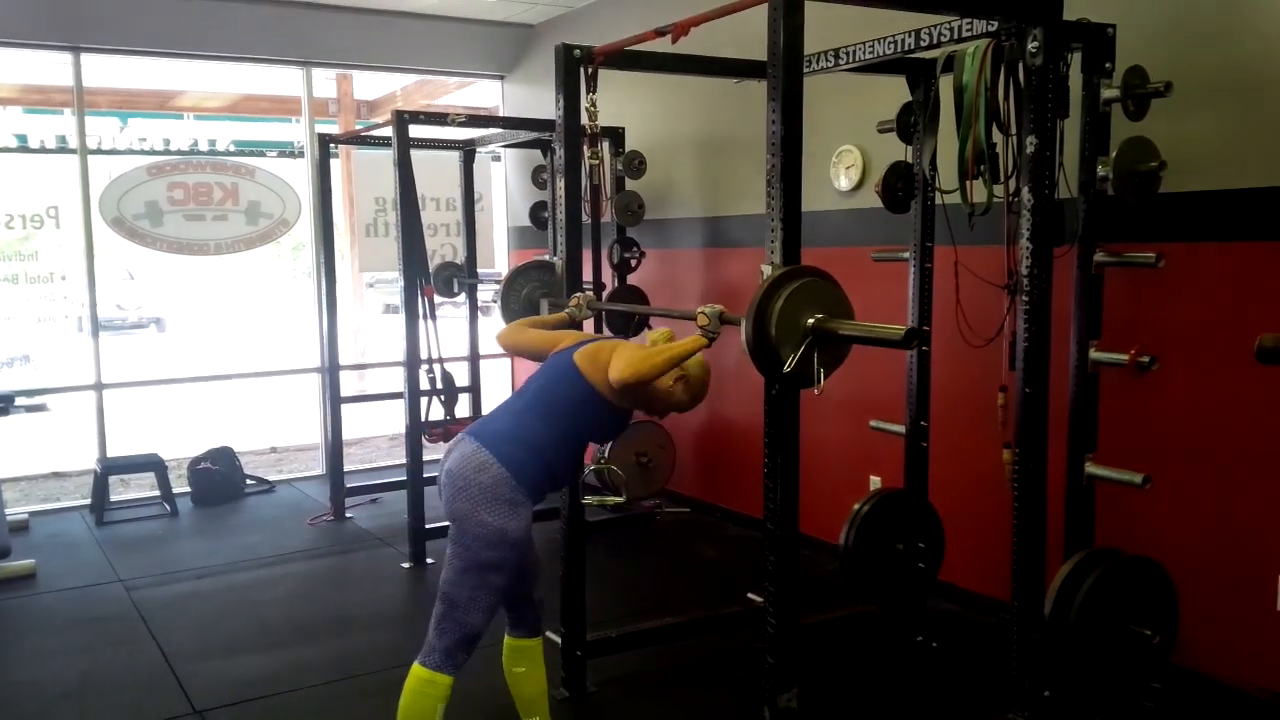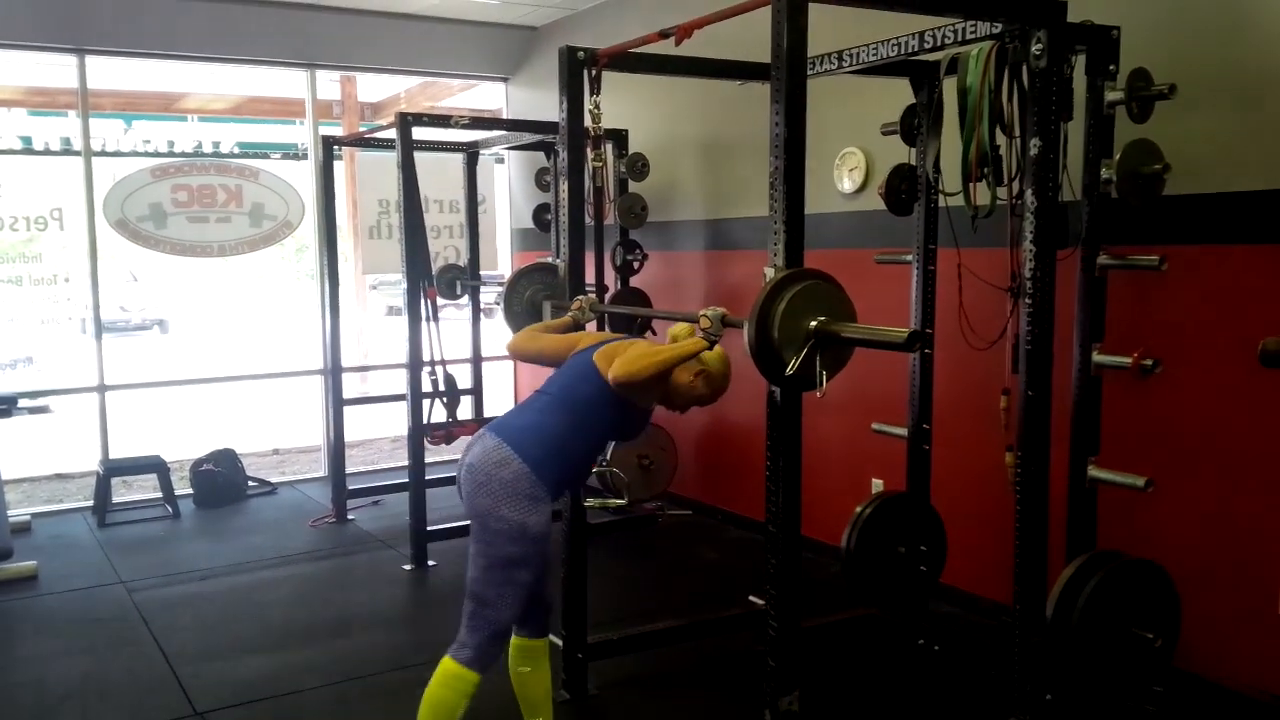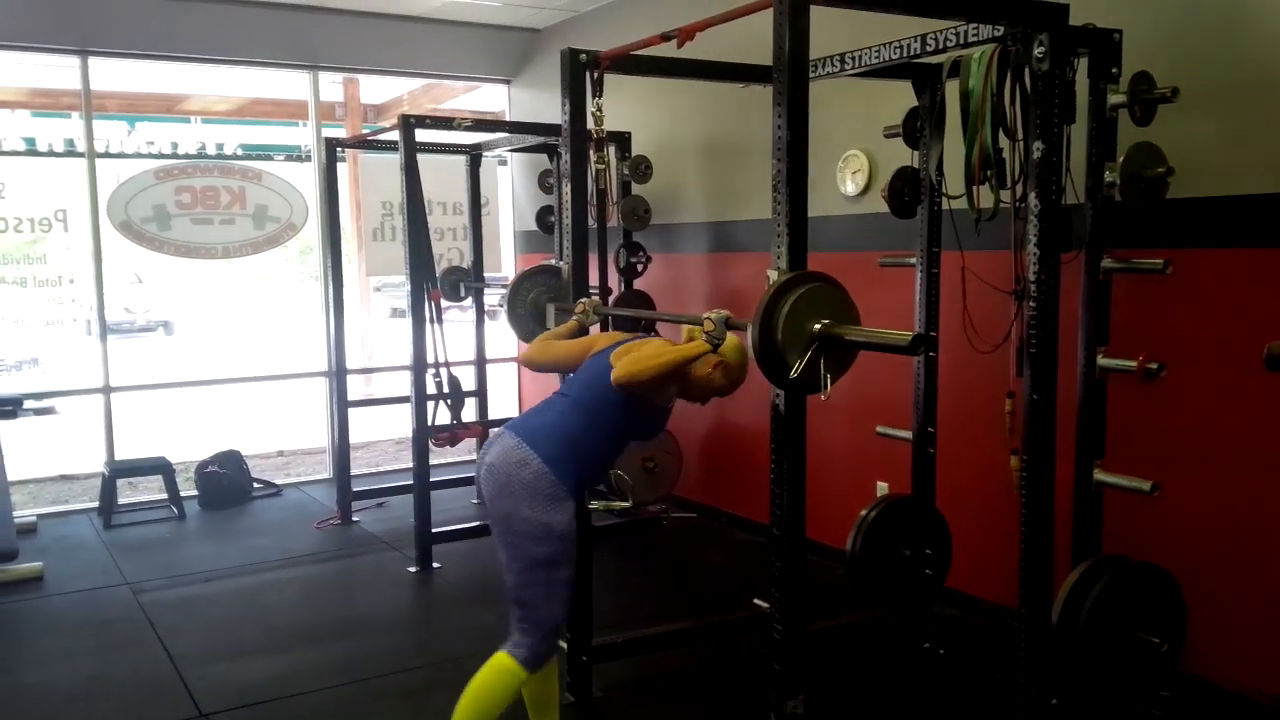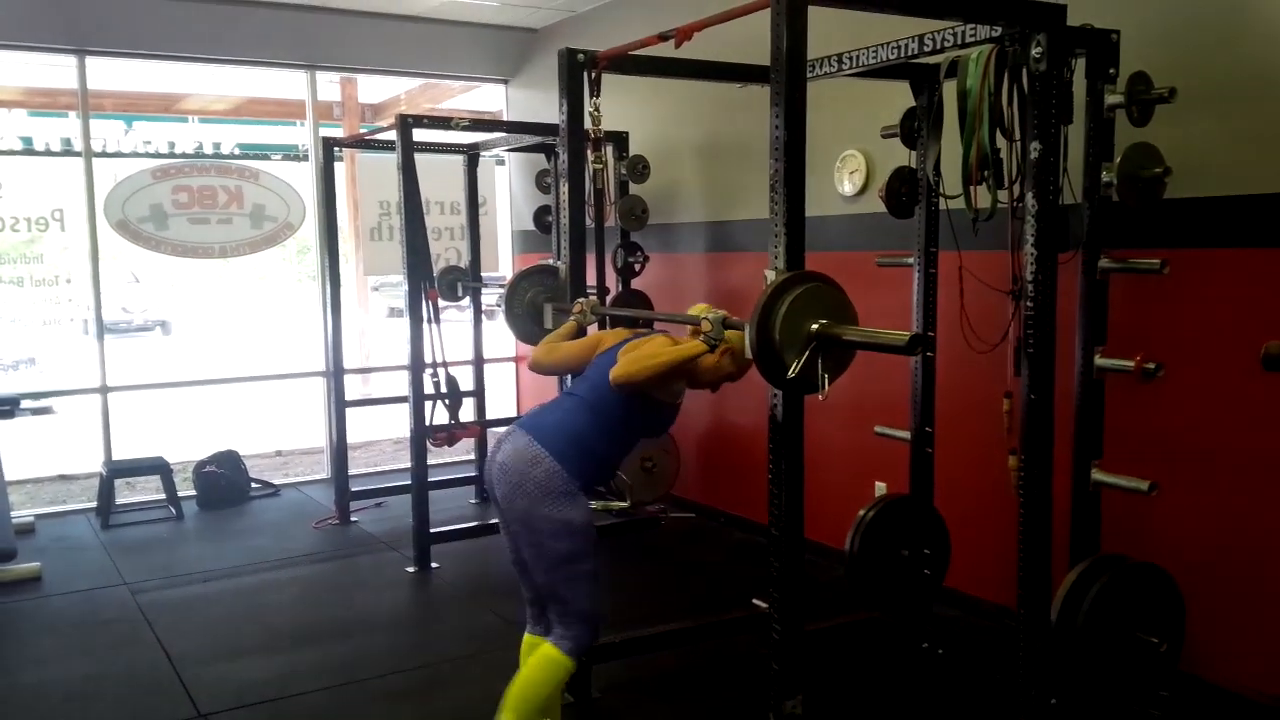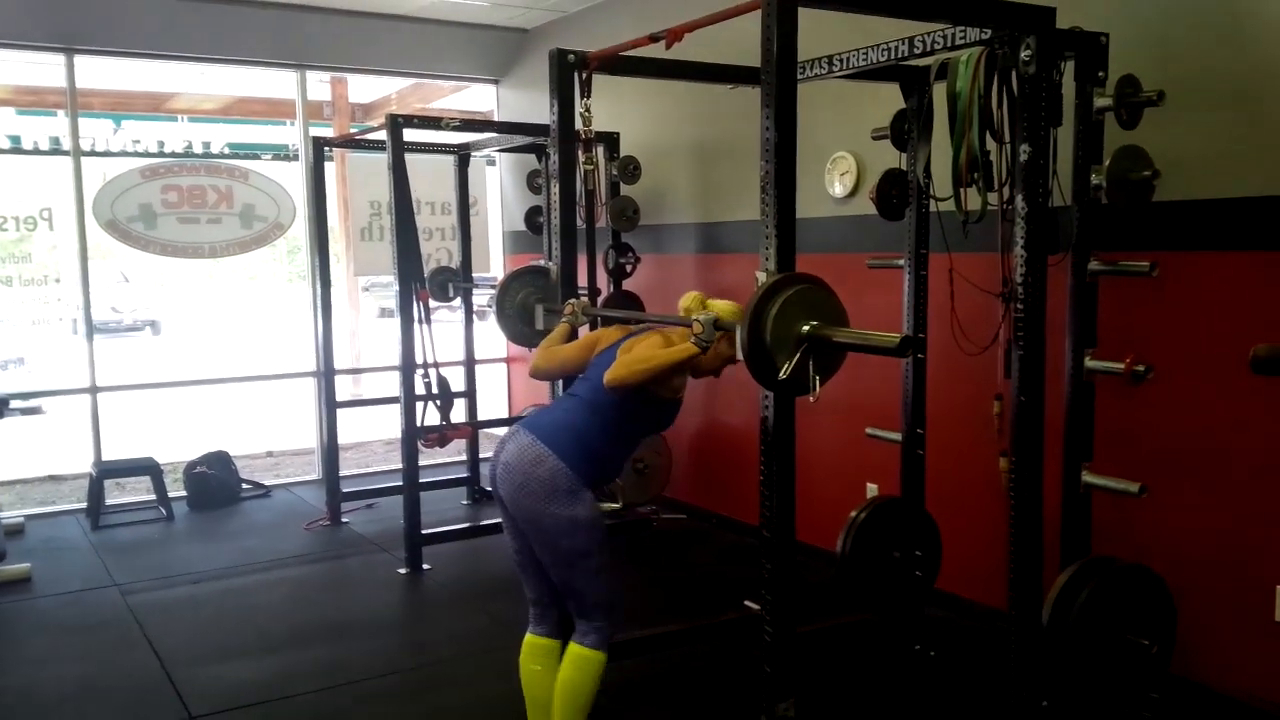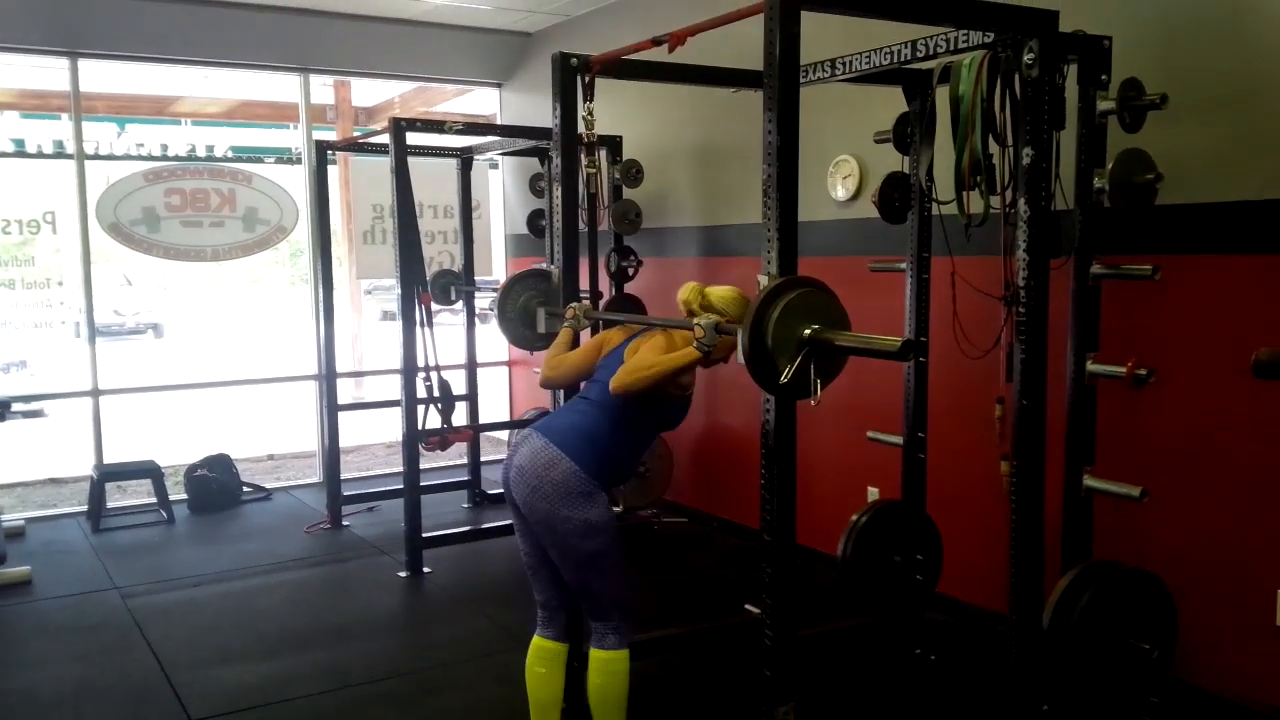
dt=0.1s
person 1, frame 1
left shoulder: (593, 342)
right shoulder: (635, 356)
left elbow: (509, 336)
right elbow: (622, 378)
left wrist: (569, 316)
right wrist: (699, 342)
left hip: (474, 463)
right hip: (491, 484)
left knee: (526, 616)
right knee: (452, 642)
person 1, frame 2
left shoulder: (609, 342)
right shoulder: (647, 353)
left elbow: (520, 343)
right elbow: (622, 375)
left wrist: (574, 318)
right wrist: (702, 342)
left hip: (491, 460)
right hip: (512, 480)
left knee: (533, 617)
right knee: (483, 639)
person 1, frame 3
left shoulder: (627, 342)
right shoulder: (666, 358)
left elbow: (532, 353)
right elbow: (623, 377)
left wrist: (578, 323)
right wrist: (698, 347)
left hip: (503, 458)
right hip: (532, 480)
left knee: (539, 621)
right knee: (536, 640)
person 1, frame 4
left shoulder: (624, 336)
right shoulder: (670, 349)
left elbow: (538, 358)
right elbow: (624, 376)
left wrist: (578, 320)
right wrist: (699, 345)
left hip: (513, 456)
right hip: (545, 477)
left knee: (547, 618)
right knee: (576, 629)
person 1, frame 5
left shoulder: (626, 331)
right shoulder: (670, 344)
left elbow: (540, 364)
right elbow: (617, 378)
left wrist: (568, 322)
right wrist: (691, 351)
left hip: (516, 456)
right hip: (550, 477)
left knee: (547, 616)
right knee: (593, 623)
person 1, frame 6
left shoulder: (631, 332)
right shoulder: (675, 346)
left elbow: (550, 372)
right elbow: (622, 383)
left wrist: (571, 325)
right wrist: (695, 352)
left hip: (526, 459)
right hip: (562, 479)
left knee: (554, 619)
right knee: (609, 624)
